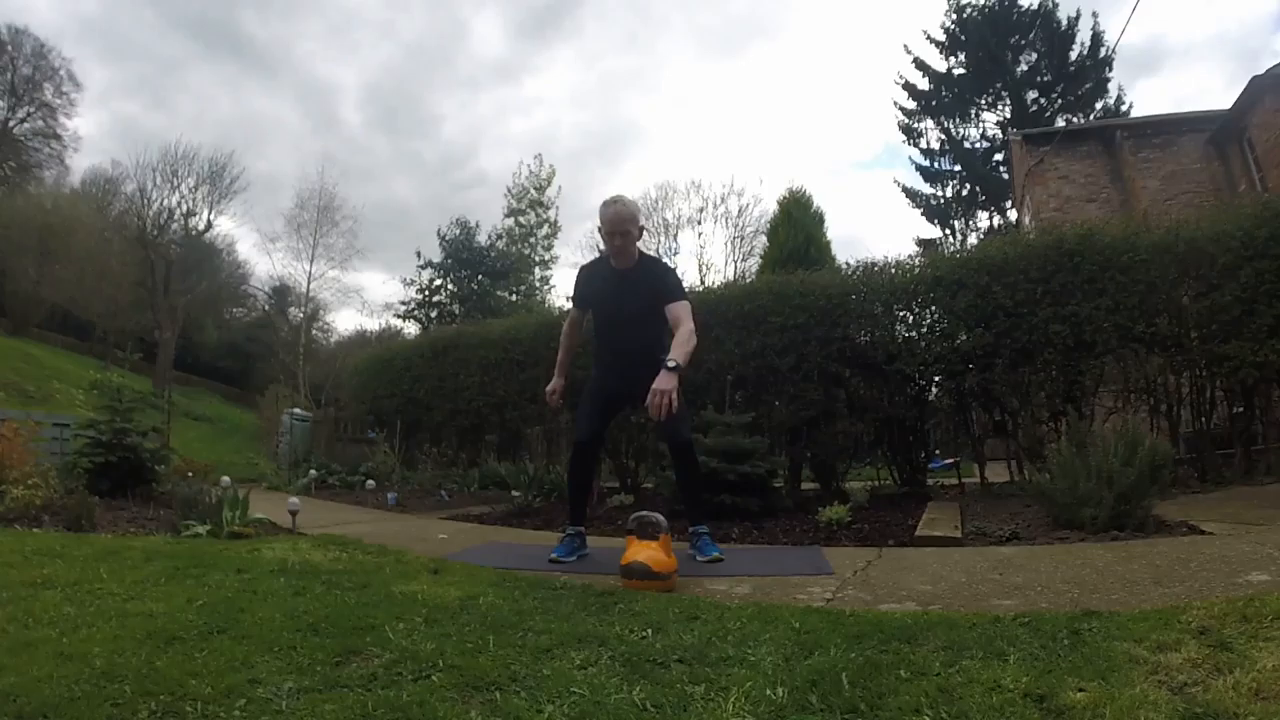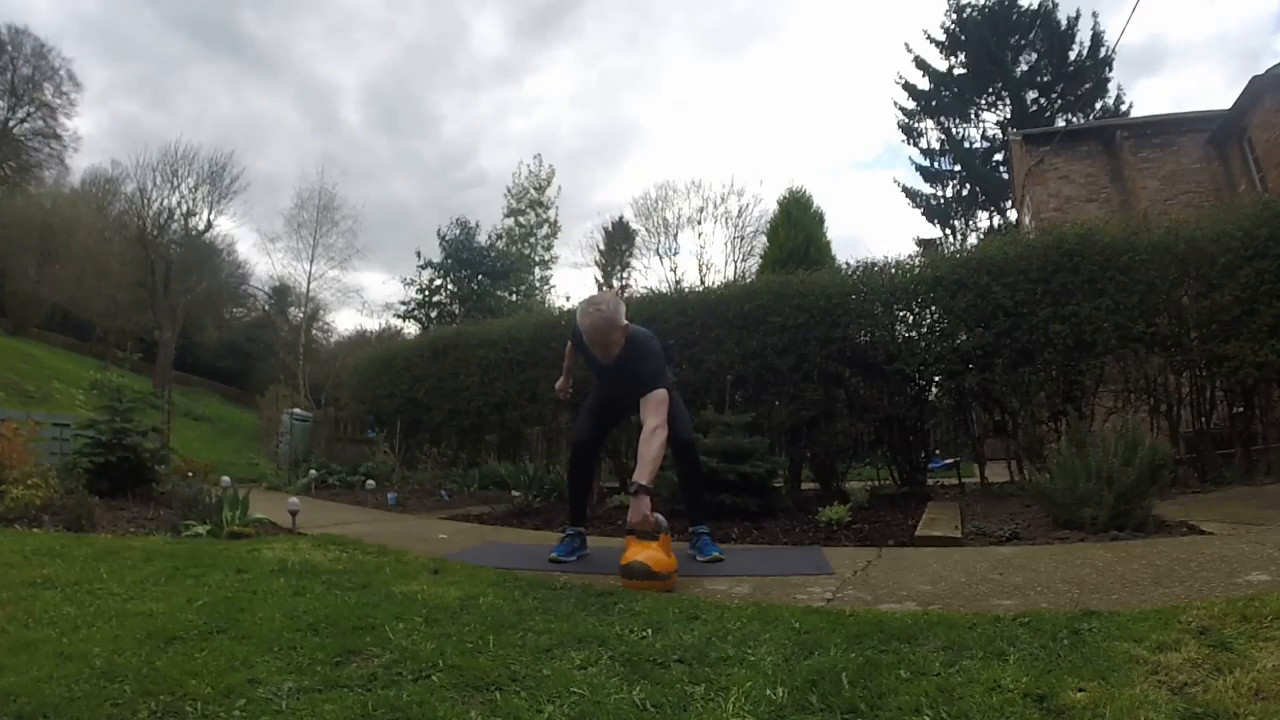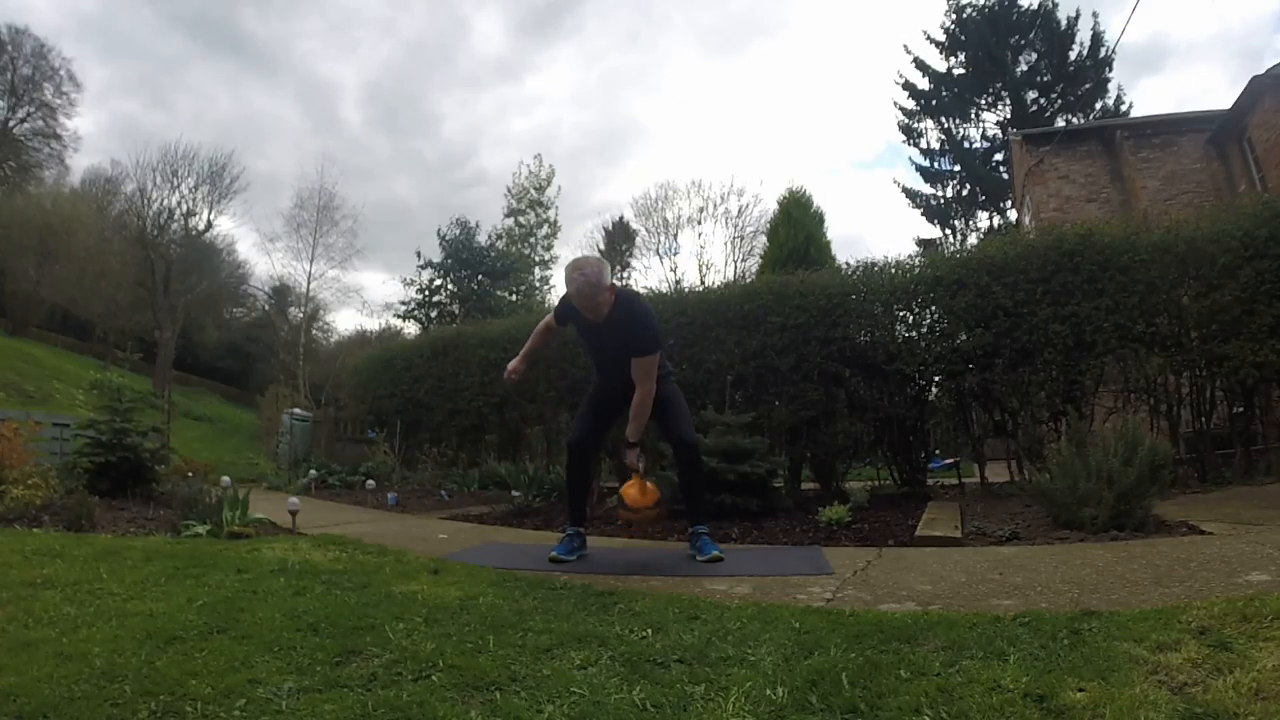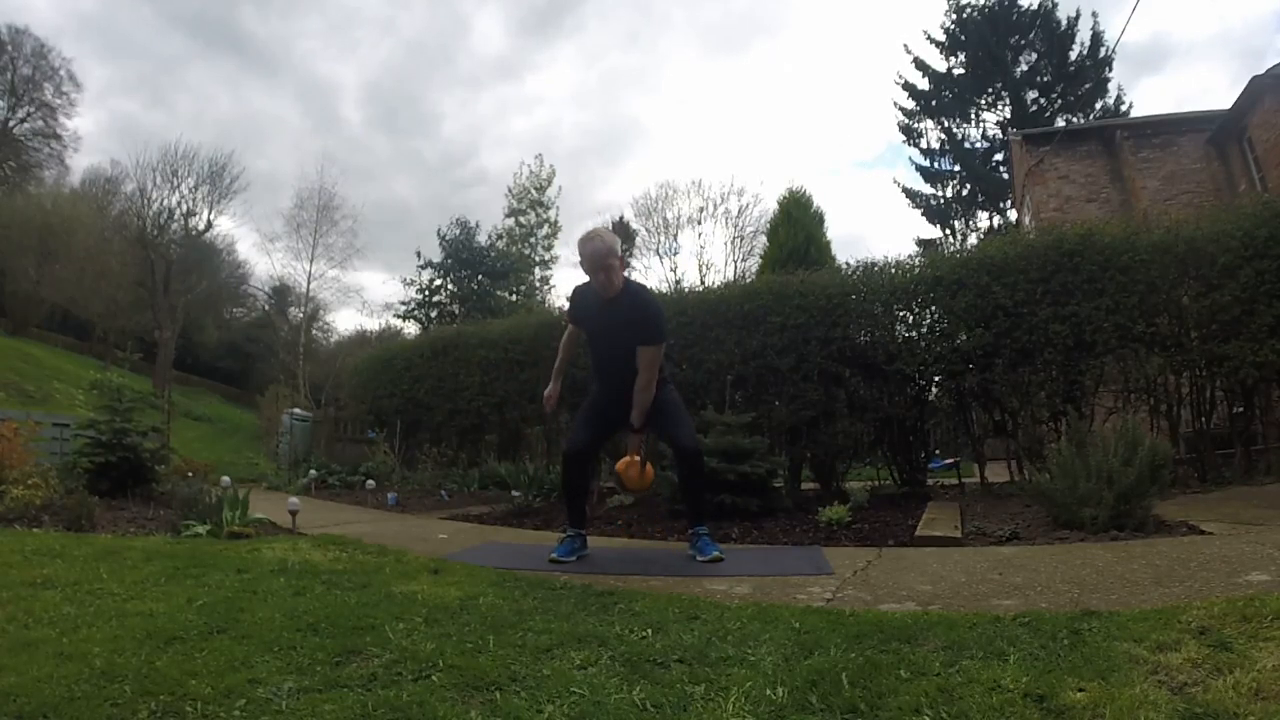
dt=0.7s
person 1, frame 1
left shoulder: (660, 274)
right shoulder: (590, 275)
left elbow: (686, 329)
right elbow: (573, 322)
left wrist: (671, 369)
right wrist: (559, 375)
left hip: (656, 376)
right hip: (606, 378)
left knee: (681, 441)
right knee: (583, 443)
left ankle: (699, 532)
right ankle: (575, 533)
person 1, frame 2
left shoulder: (646, 349)
right shoulder: (582, 335)
left elbow: (655, 426)
left wrist: (640, 491)
right wrist: (565, 378)
left hip: (653, 393)
right hip: (608, 392)
left knee: (684, 442)
right knee: (582, 444)
left ankle: (699, 532)
right ankle: (575, 533)
person 1, frame 3
left shoulder: (637, 313)
right shoulder: (576, 301)
left elbow: (646, 385)
right elbow: (549, 324)
left wrist: (632, 444)
right wrist: (522, 359)
left hip: (652, 380)
right hip: (608, 383)
left knee: (686, 442)
right knee: (578, 443)
left ankle: (698, 532)
right ankle: (575, 533)
person 1, frame 4
left shoulder: (645, 304)
right shoulder: (581, 297)
left elbow: (647, 376)
right elbow: (571, 335)
left wrist: (637, 429)
right wrist: (555, 381)
left hip: (653, 392)
right hip: (606, 393)
left knee: (689, 449)
right knee: (574, 452)
left ankle: (698, 532)
right ankle: (575, 534)
